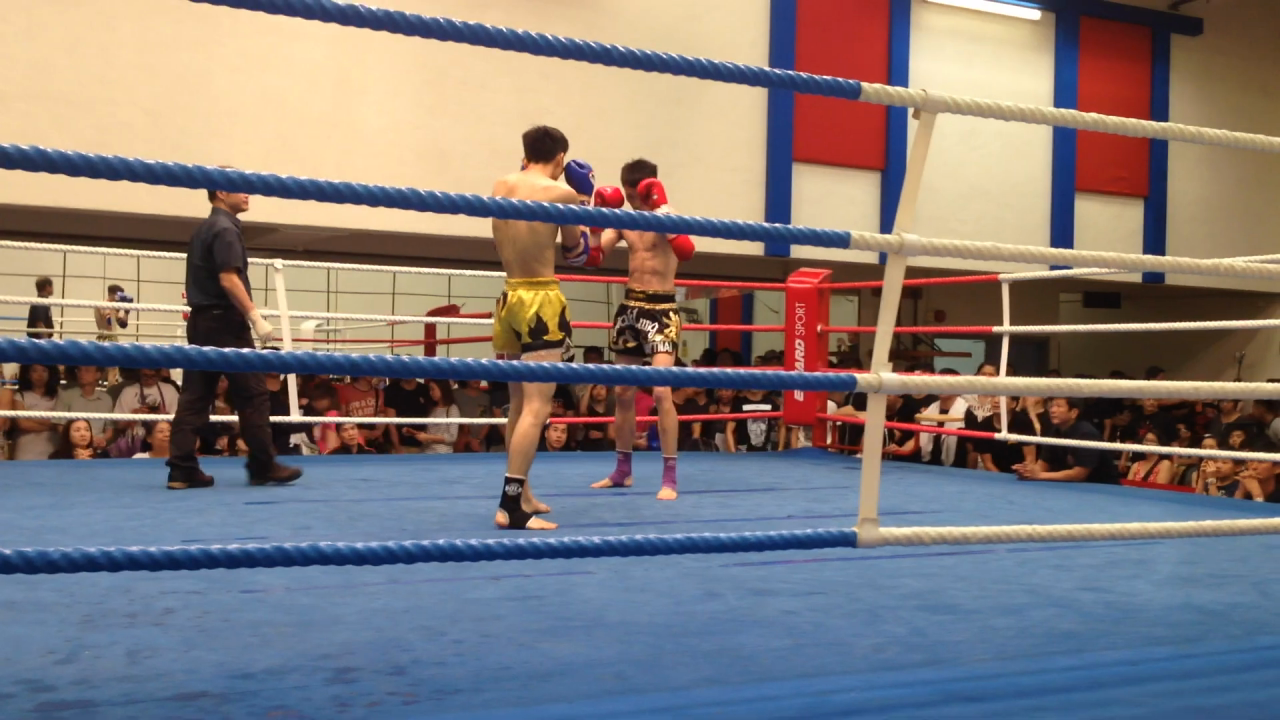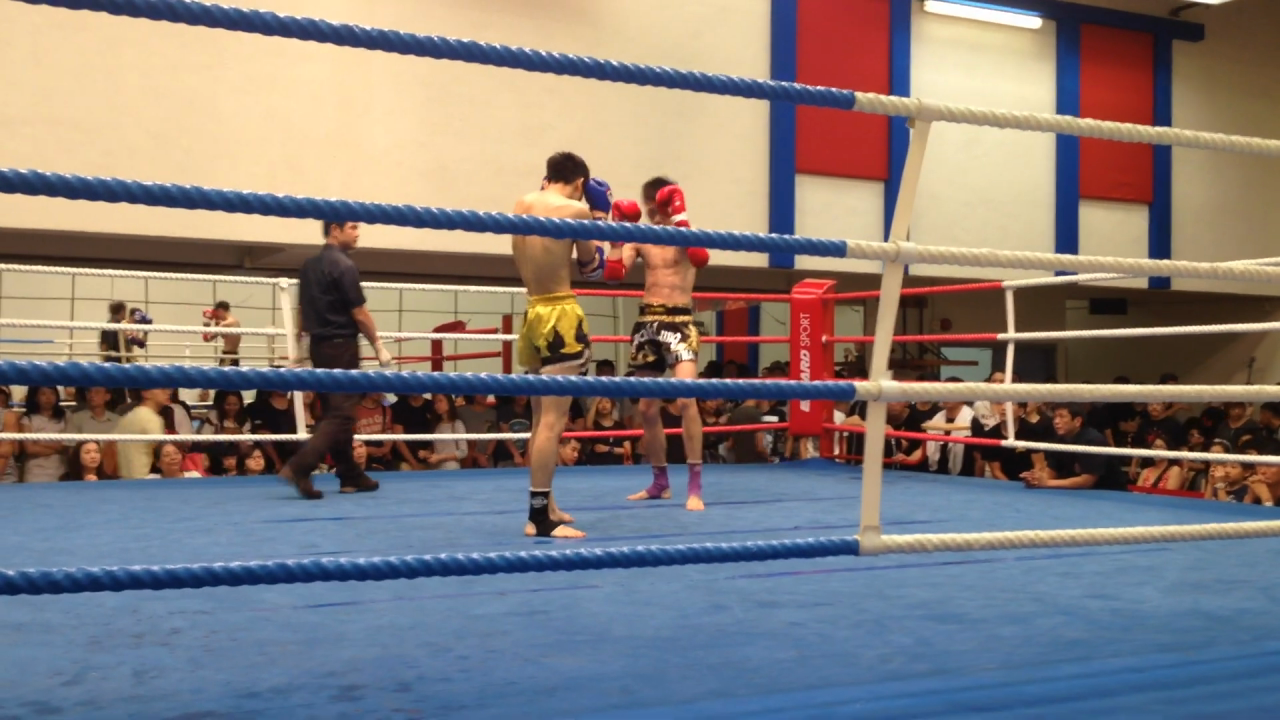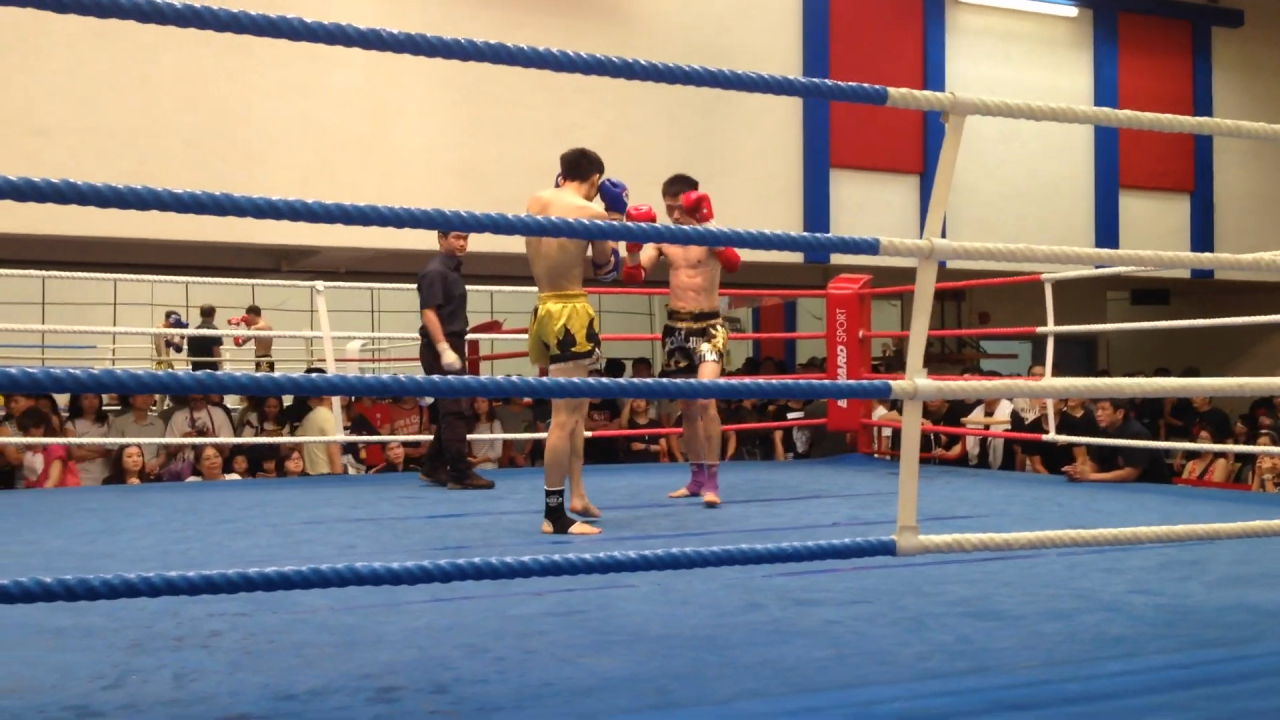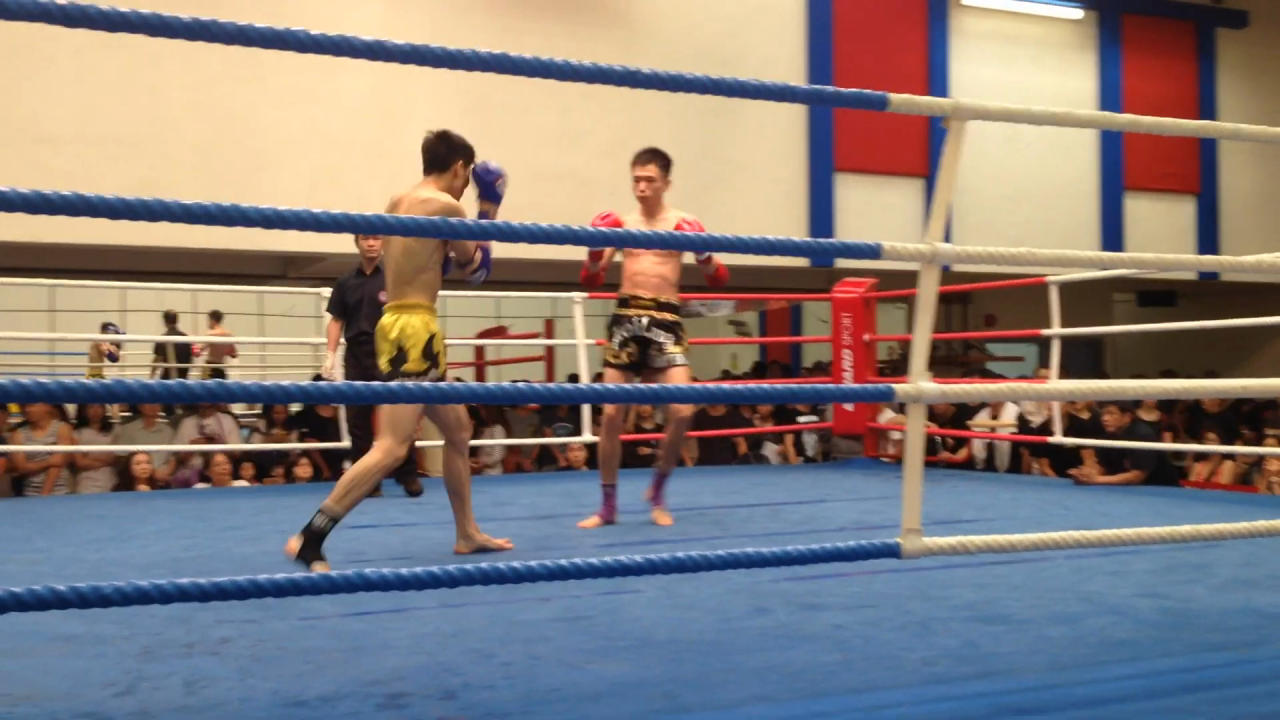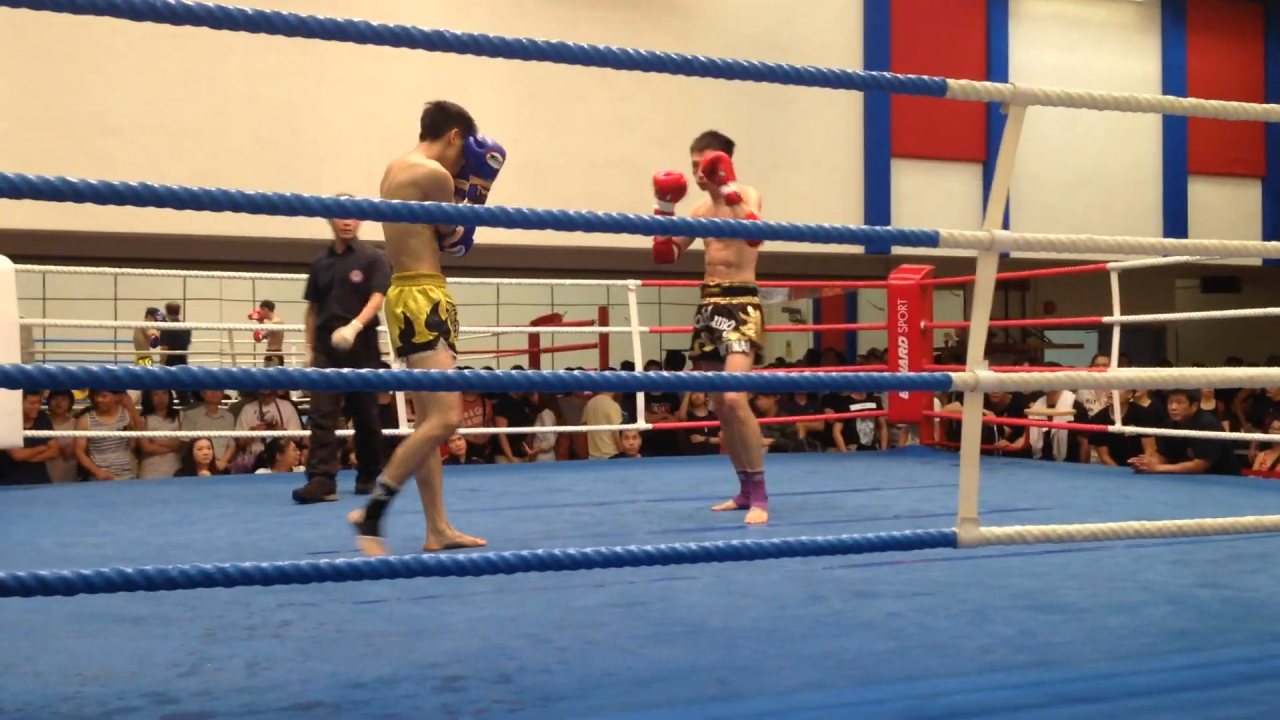
dt=1s
person 1, frame 1
left shoulder: (502, 186)
right shoulder: (560, 194)
right elbow: (578, 254)
right wrist: (582, 198)
left hip: (512, 298)
right hip: (541, 301)
left knee: (520, 406)
right knee: (537, 408)
left ankle: (521, 494)
right ankle: (510, 506)
person 1, frame 2
left shoulder: (523, 203)
right shoulder: (576, 210)
right elbow: (593, 268)
right wrist: (598, 216)
left hip: (534, 314)
right hip: (559, 315)
left knee: (544, 419)
right knee: (553, 421)
left ankle: (546, 506)
right ankle: (539, 517)
person 1, frame 3
left shoulder: (536, 201)
right shoulder: (590, 212)
right elbow: (607, 268)
right wrist: (615, 218)
left hip: (545, 310)
right hip: (569, 315)
left knee: (574, 411)
right knee: (564, 418)
left ankle: (576, 496)
right ankle: (555, 513)
person 1, frame 4
left shoulder: (398, 202)
right shoulder: (449, 206)
right elbow: (476, 268)
right wrist: (489, 207)
left hip: (404, 329)
right hip: (410, 332)
left knee: (458, 430)
right knee: (392, 448)
left ankle: (468, 533)
right ankle: (309, 538)
person 1, frame 5
left shoulder: (398, 169)
right shoulder: (432, 173)
right elbow: (456, 243)
left wrist: (457, 182)
right wrist: (478, 184)
left hip: (415, 300)
right hip: (422, 300)
left knee: (432, 420)
right knee: (445, 419)
left ankle: (437, 527)
right ankle: (373, 511)
person 2, frame 1
left shoulder: (665, 217)
left elbow: (685, 251)
right elbow: (592, 259)
left wrist: (661, 208)
left hip: (661, 309)
right hip: (630, 307)
left knee: (661, 393)
right knee: (623, 394)
left ankle: (670, 479)
right ankle: (622, 471)
person 2, frame 2
left shoulder: (682, 233)
right shoulder: (640, 239)
left elbow: (700, 259)
right elbow: (614, 272)
left wrist: (680, 216)
left hip: (679, 321)
right hip: (647, 322)
left knee: (686, 399)
right knee: (648, 408)
left ankle: (695, 486)
right ankle: (660, 482)
person 2, frame 3
right shoulder: (663, 239)
left elbow: (733, 263)
right elbow: (633, 274)
left wrist: (707, 223)
right wrist: (634, 237)
left hip: (706, 325)
right hip: (675, 327)
left knee: (704, 398)
right knee: (688, 408)
left ankle: (711, 482)
right ankle: (695, 478)
person 2, frame 4
left shoulder: (682, 222)
right shoulder: (622, 224)
left elbow: (718, 279)
right elbow: (590, 280)
left wrist: (701, 252)
right wrist: (596, 249)
left hip: (666, 321)
right hip: (626, 318)
left knee: (681, 412)
right knee: (611, 415)
left ankle: (657, 490)
right ankle: (608, 507)
person 2, frame 5
left shoulder: (746, 195)
right shoulder: (701, 209)
left elbow: (756, 234)
right elbow: (666, 256)
left wrist: (730, 186)
right wrist: (666, 206)
left hip: (740, 303)
right hip: (709, 304)
left knee: (734, 399)
right knee: (720, 406)
left ankle: (759, 495)
right ankle: (747, 490)
person 3, frame 1
left shoulder: (203, 230)
right shoulder: (224, 229)
right elbow: (229, 279)
right wrist: (256, 318)
left hip: (200, 321)
right hip: (222, 321)
left knee: (194, 397)
right knee: (252, 394)
left ankle: (182, 468)
right ankle: (262, 467)
person 3, frame 2
left shoulder: (309, 265)
right shoulder: (343, 265)
left elbow: (301, 310)
right elbow: (359, 313)
left wrist: (299, 348)
right wrist: (379, 348)
left hip: (319, 346)
right hip: (341, 346)
left knee: (336, 412)
right knee: (343, 414)
left ankle: (350, 475)
right ankle: (300, 466)
person 3, frame 3
left shoulder: (456, 271)
right shoulder: (435, 272)
right elbow: (429, 314)
right wrist: (445, 349)
left hip: (453, 346)
right hip: (442, 350)
left knee: (451, 411)
right knee: (455, 411)
left ankle: (434, 467)
right ankle: (460, 473)
person 3, frame 4
right shoulder: (345, 283)
right elbow: (336, 320)
right wrist: (330, 354)
right hip: (355, 356)
right knee: (357, 420)
left ankle: (406, 472)
person 3, frame 5
left shoulder: (373, 257)
right shoulder: (320, 264)
left elbow: (376, 299)
right elbow: (313, 308)
left wrist: (354, 326)
right wrist: (312, 349)
left hip: (361, 346)
right hip: (326, 347)
left knee: (366, 415)
right knee: (321, 414)
left ankle: (368, 475)
right ankle: (321, 480)
